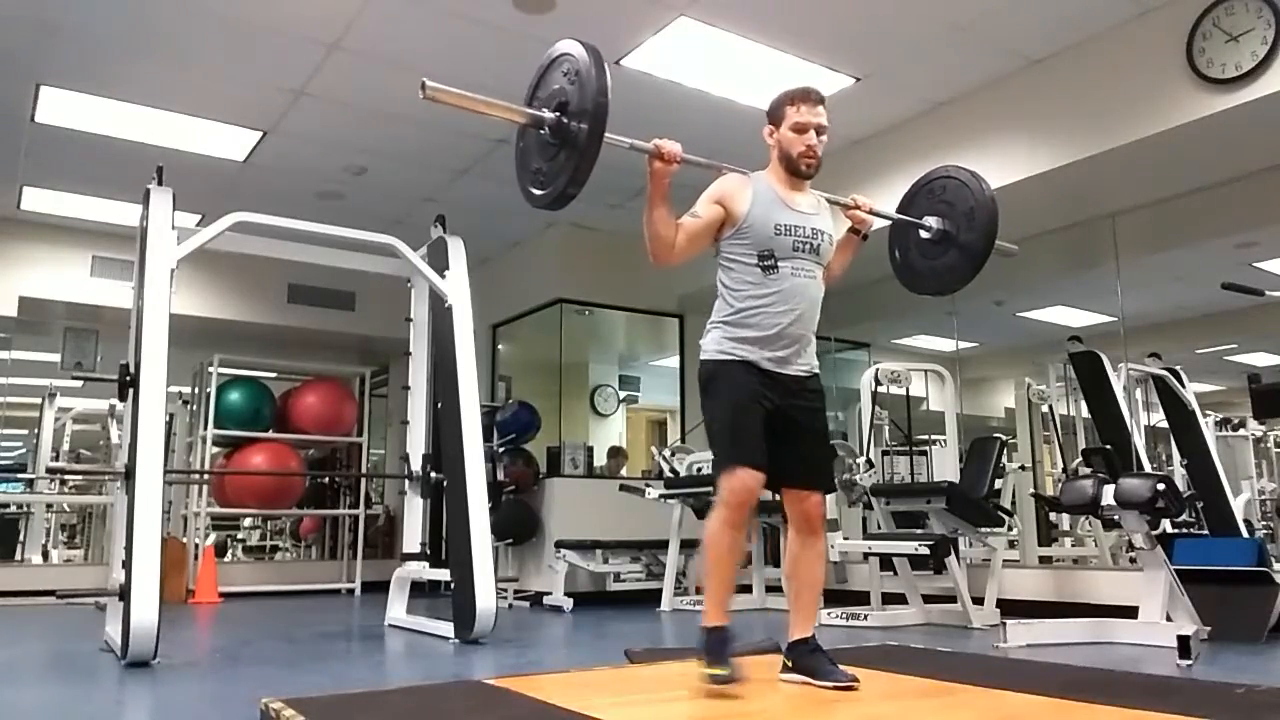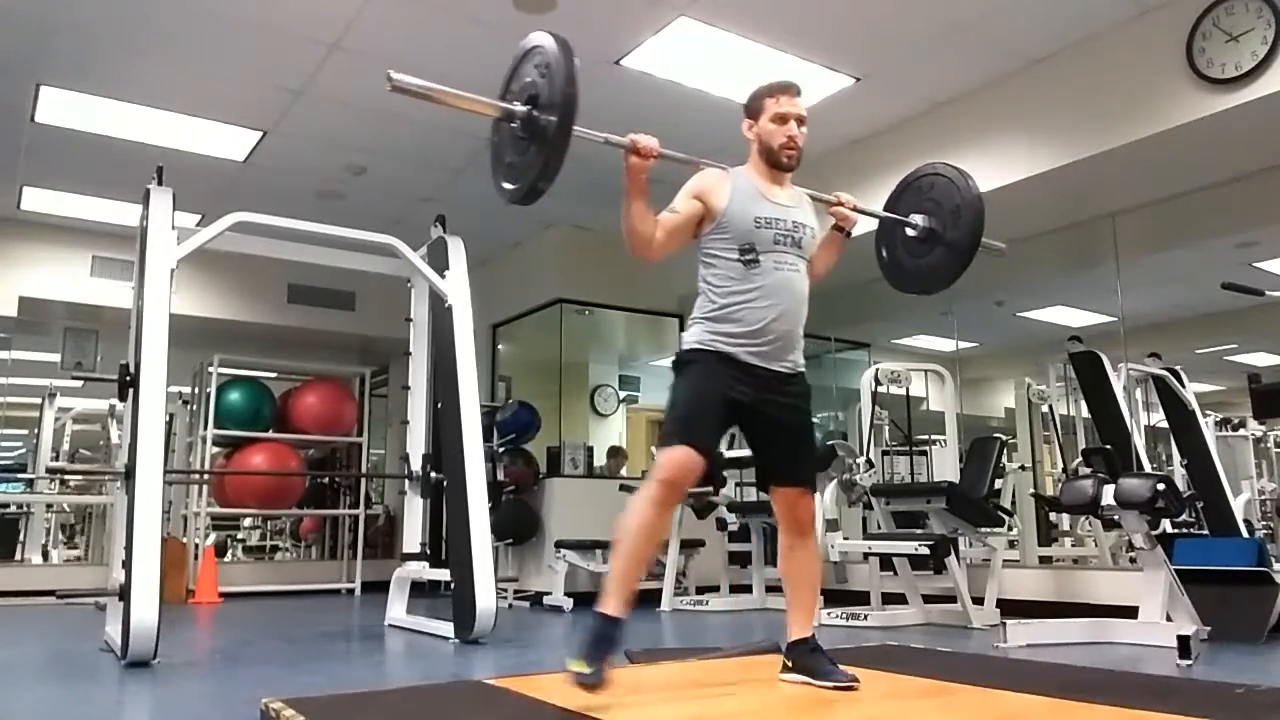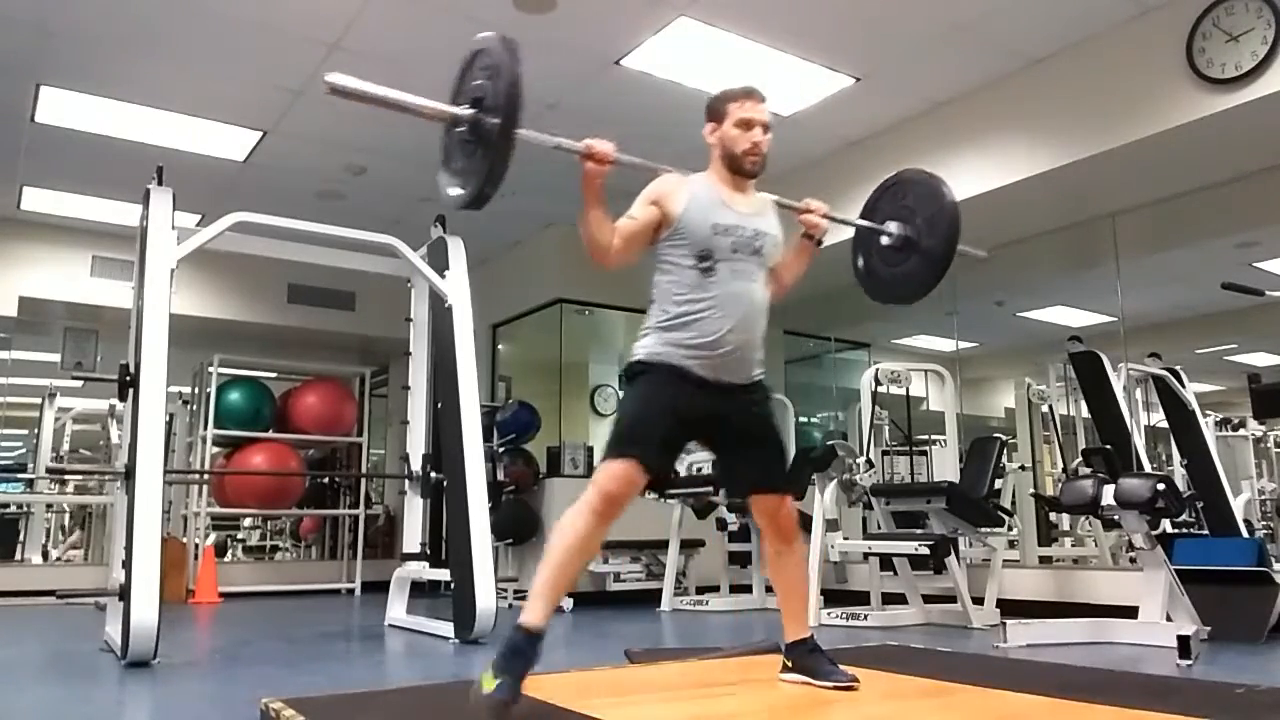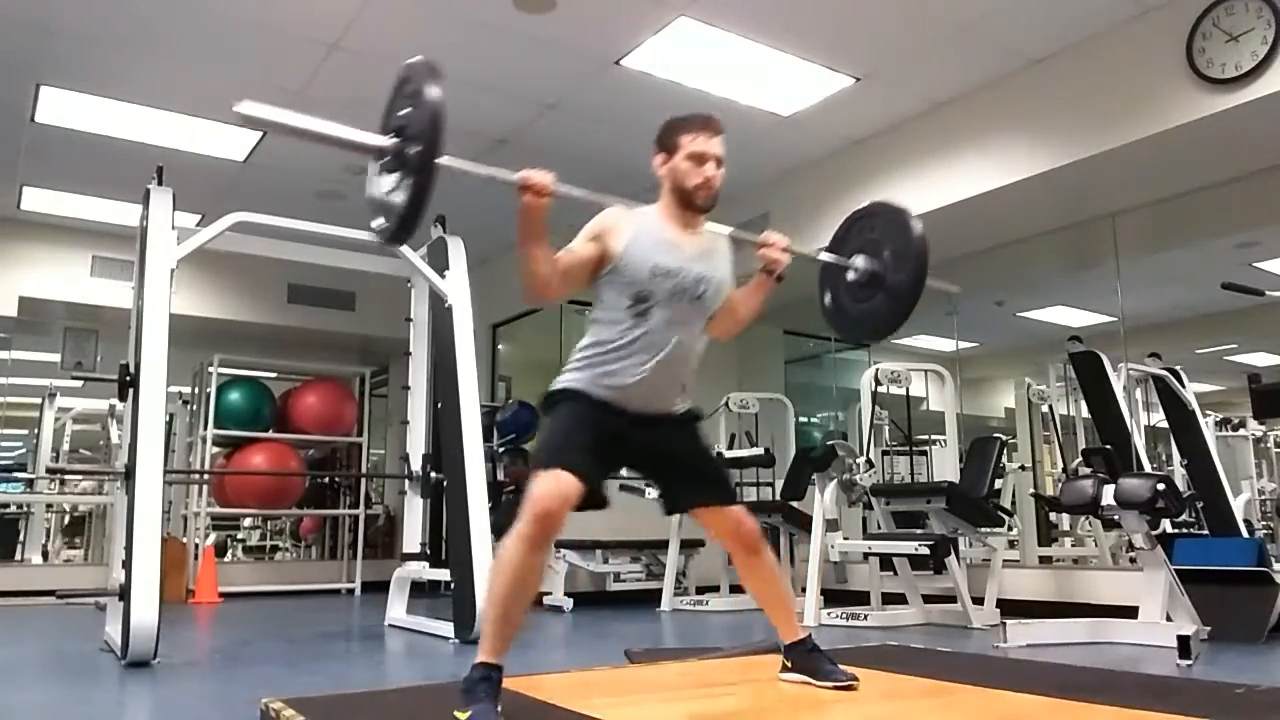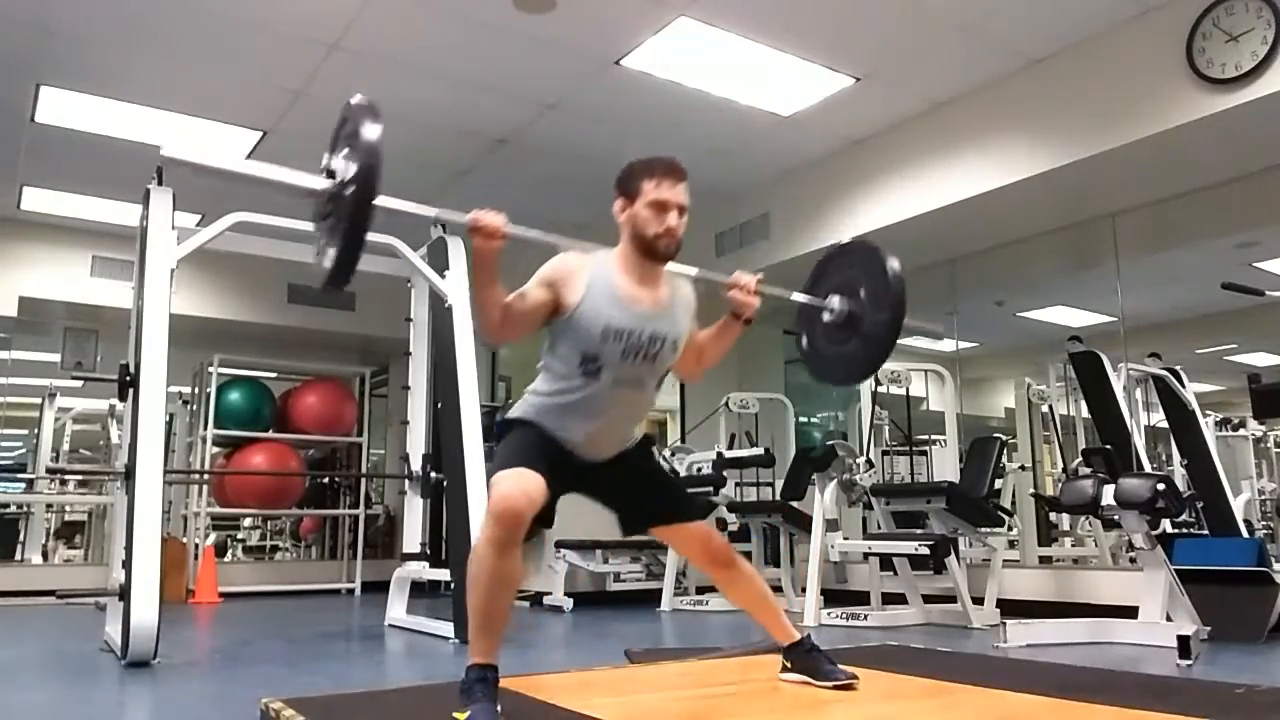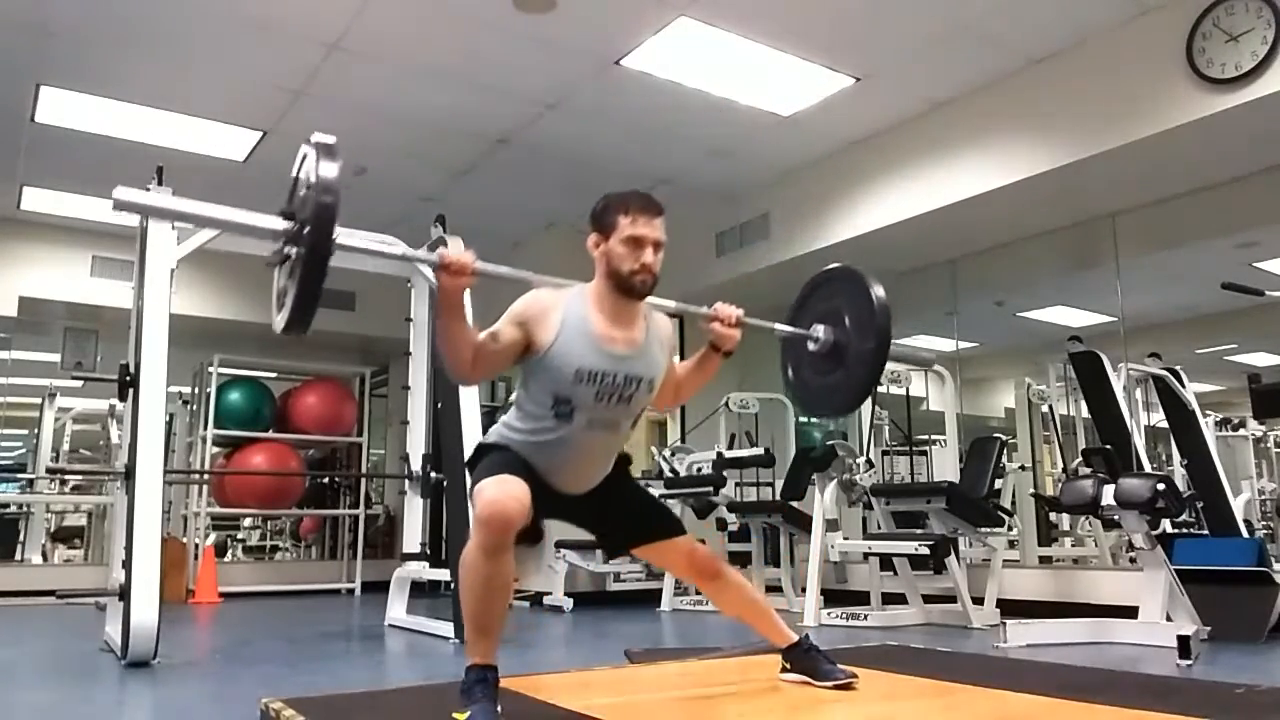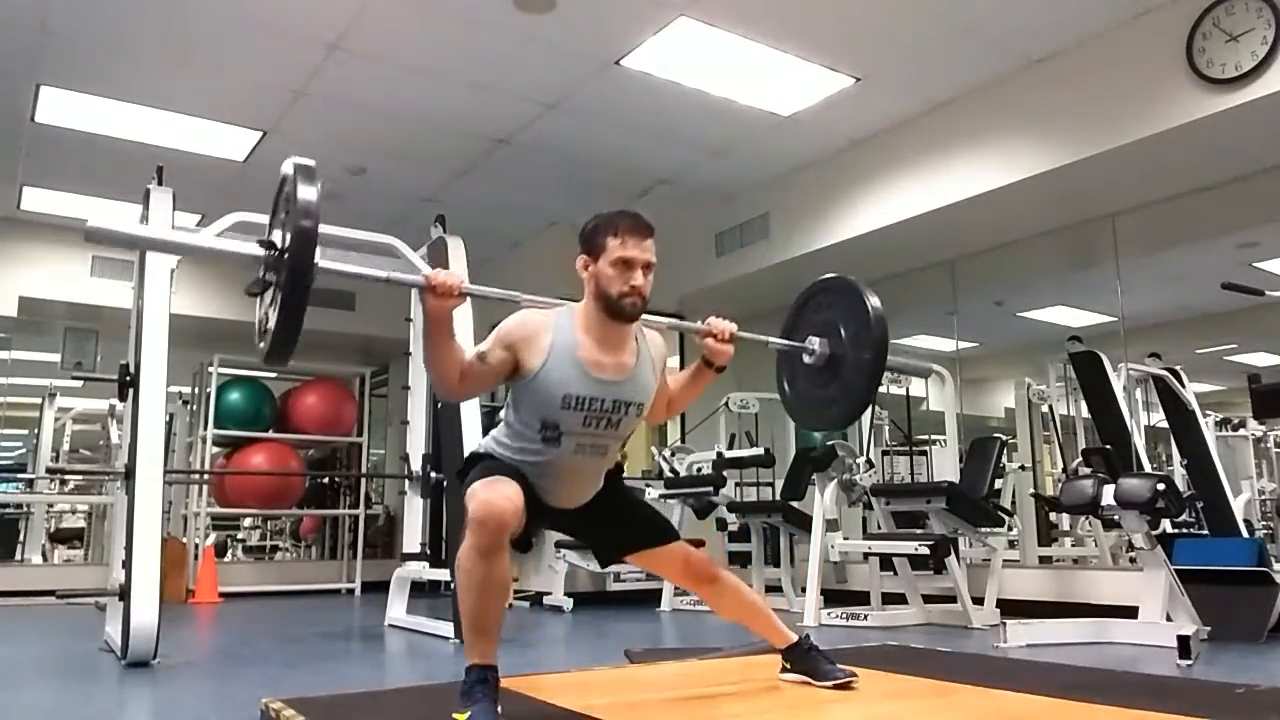
dt=0.2s
person 1, frame 1
left shoulder: (823, 209)
right shoulder: (735, 191)
right elbow: (667, 251)
left wrist: (856, 233)
right wrist: (658, 183)
left hip: (799, 374)
right hip: (736, 363)
left knee: (810, 512)
right knee: (740, 491)
left ankle: (802, 646)
right ankle: (715, 635)
person 1, frame 2
left shoulder: (805, 206)
right shoulder: (715, 186)
right elbow: (647, 245)
left wrist: (839, 231)
right wrist: (635, 178)
left hip: (784, 372)
right hip: (716, 357)
left knee: (798, 510)
right knee: (671, 475)
left ankle: (801, 646)
right ankle: (606, 626)
person 1, frame 3
left shoulder: (769, 214)
right shoulder: (675, 192)
right elbow: (607, 254)
left wrist: (809, 241)
right wrist: (593, 183)
left hip: (742, 384)
right hip: (670, 371)
left knee: (781, 515)
right knee: (610, 490)
left ankle: (800, 648)
right ankle: (519, 646)
person 1, frame 4
left shoulder: (719, 248)
right shoulder: (620, 226)
left elbow: (720, 323)
right elbow: (543, 288)
left wrist: (769, 273)
right wrist: (533, 217)
left hip: (667, 414)
right hip: (591, 399)
left knee: (742, 532)
right knee: (545, 507)
left ankle: (798, 651)
person 1, frame 5
left shoulder: (682, 297)
right shoulder: (573, 272)
left elbow: (689, 366)
right elbow: (497, 330)
left wrist: (738, 316)
right wrist: (484, 260)
left hip: (619, 449)
right hip: (543, 430)
left knee: (714, 548)
right knee: (509, 507)
left ankle: (799, 651)
person 1, frame 6
left shoulder: (661, 331)
right shoulder: (544, 310)
left elbow: (667, 395)
right elbow: (467, 368)
left wrist: (717, 347)
right wrist: (450, 296)
left hip: (597, 478)
right hip: (517, 456)
left knee: (701, 563)
right knee: (499, 513)
left ankle: (797, 652)
person 1, frame 7
left shoulder: (652, 348)
right shoulder: (532, 332)
left elbow: (660, 409)
right elbow: (453, 387)
left wrist: (710, 364)
right wrist: (437, 318)
left hip: (590, 490)
right hip: (509, 469)
left knee: (697, 568)
right knee: (492, 513)
left ankle: (798, 651)
